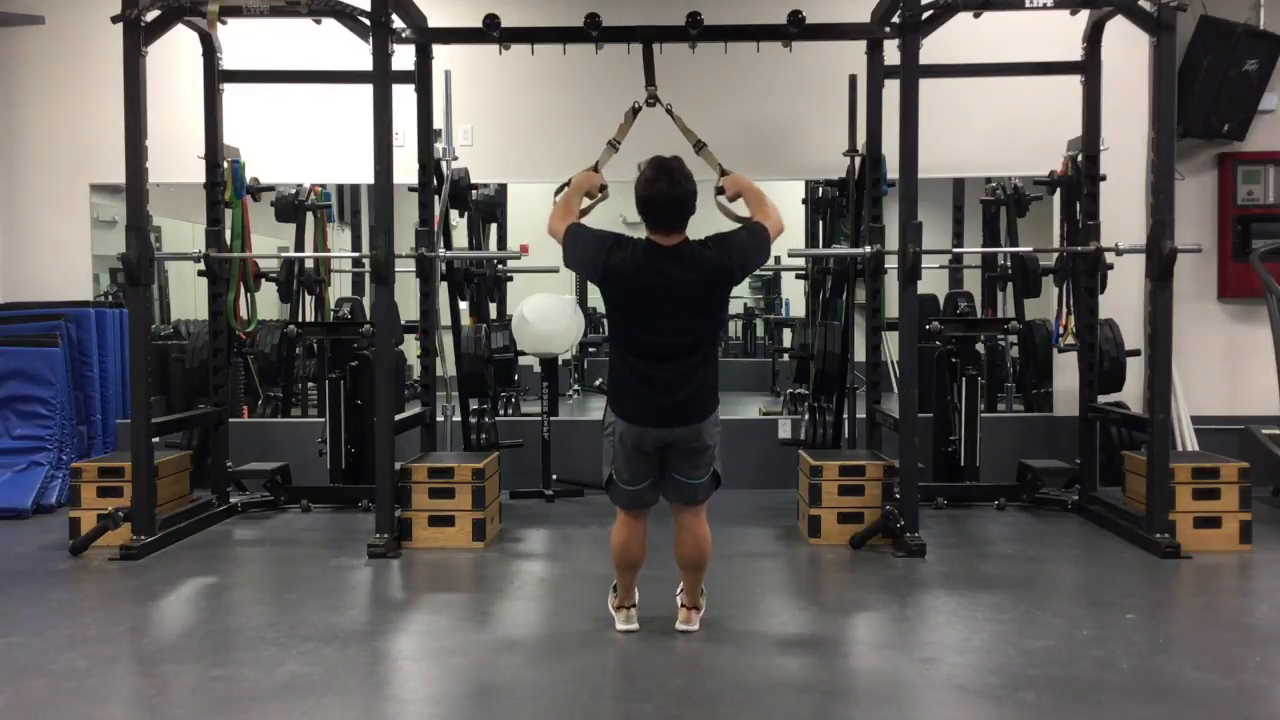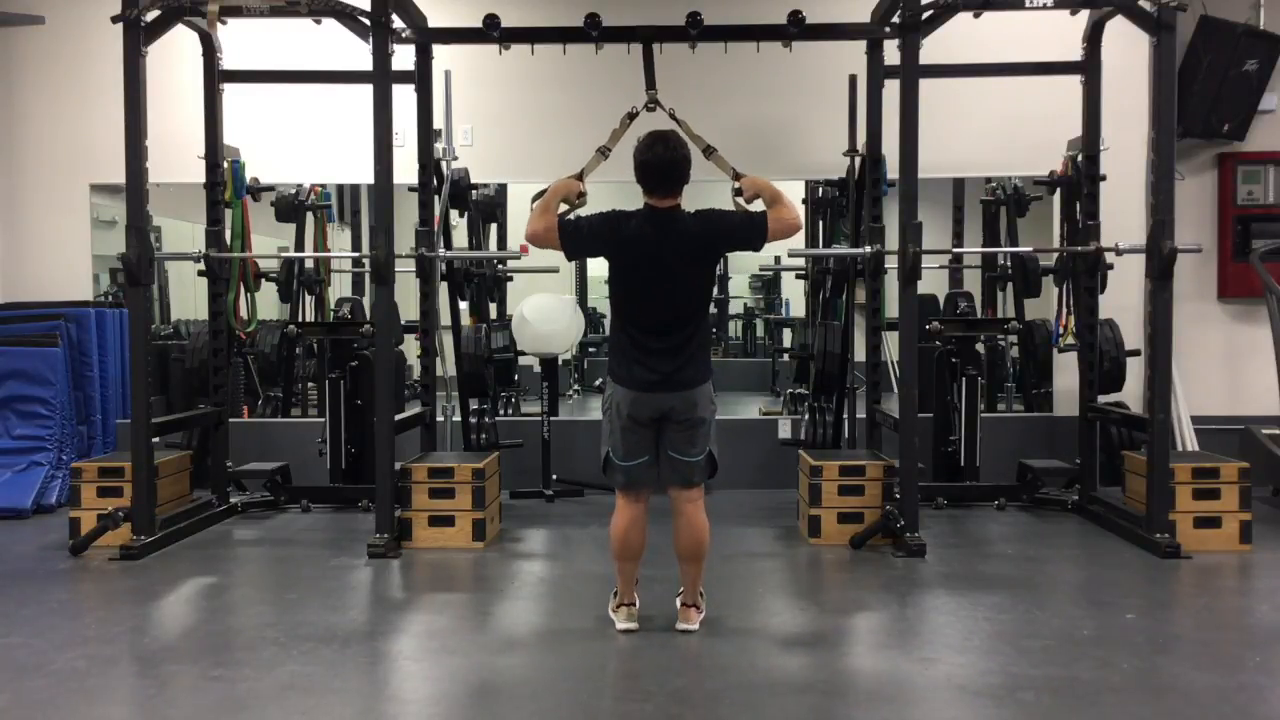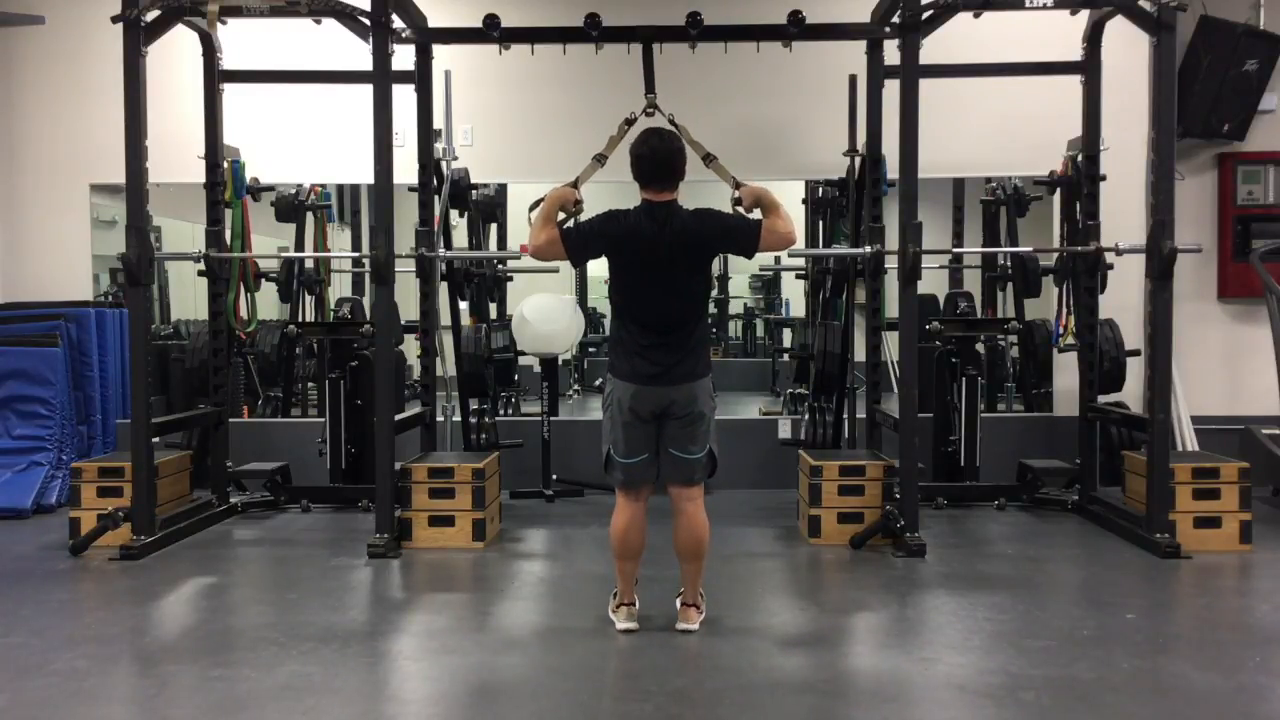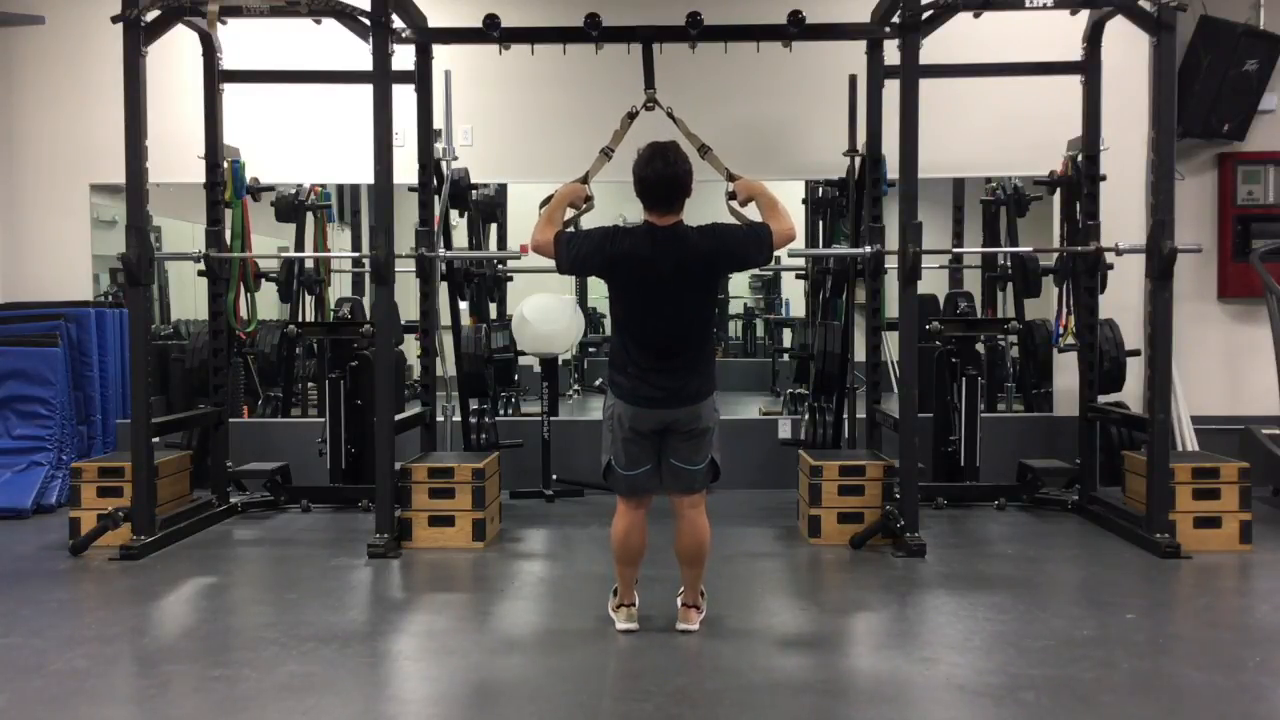
dt=0.5s
person 1, frame 1
left shoulder: (613, 260)
right shoulder: (720, 261)
left elbow: (560, 225)
right elbow: (771, 223)
left wrist: (580, 186)
right wrist: (744, 187)
left hip: (631, 417)
right hip: (695, 416)
left knee: (631, 514)
right knee: (691, 514)
left ankle: (624, 604)
right ankle: (691, 606)
person 1, frame 2
left shoulder: (616, 230)
right shoulder: (710, 229)
left elbow: (536, 231)
right elbow: (790, 221)
left wrist: (558, 191)
right wrist: (762, 187)
left hip: (629, 387)
right hip: (690, 387)
left knee: (630, 497)
right knee: (689, 498)
left ankle: (625, 603)
right ankle: (691, 604)
person 1, frame 3
left shoulder: (615, 227)
right shoulder: (705, 226)
left elbow: (539, 244)
right elbow: (784, 234)
left wrist: (554, 200)
right wrist: (762, 196)
left hip: (630, 382)
right hip: (689, 383)
left knee: (630, 496)
right knee: (689, 496)
left ankle: (625, 602)
right ankle: (691, 603)
person 1, frame 4
left shoulder: (614, 248)
right shoulder: (713, 246)
left elbow: (542, 240)
right elbow: (784, 231)
left wrist: (565, 195)
right wrist: (756, 190)
left hip: (631, 398)
right hip: (693, 399)
left knee: (631, 503)
right knee: (690, 504)
left ankle: (625, 603)
right ankle: (691, 604)
